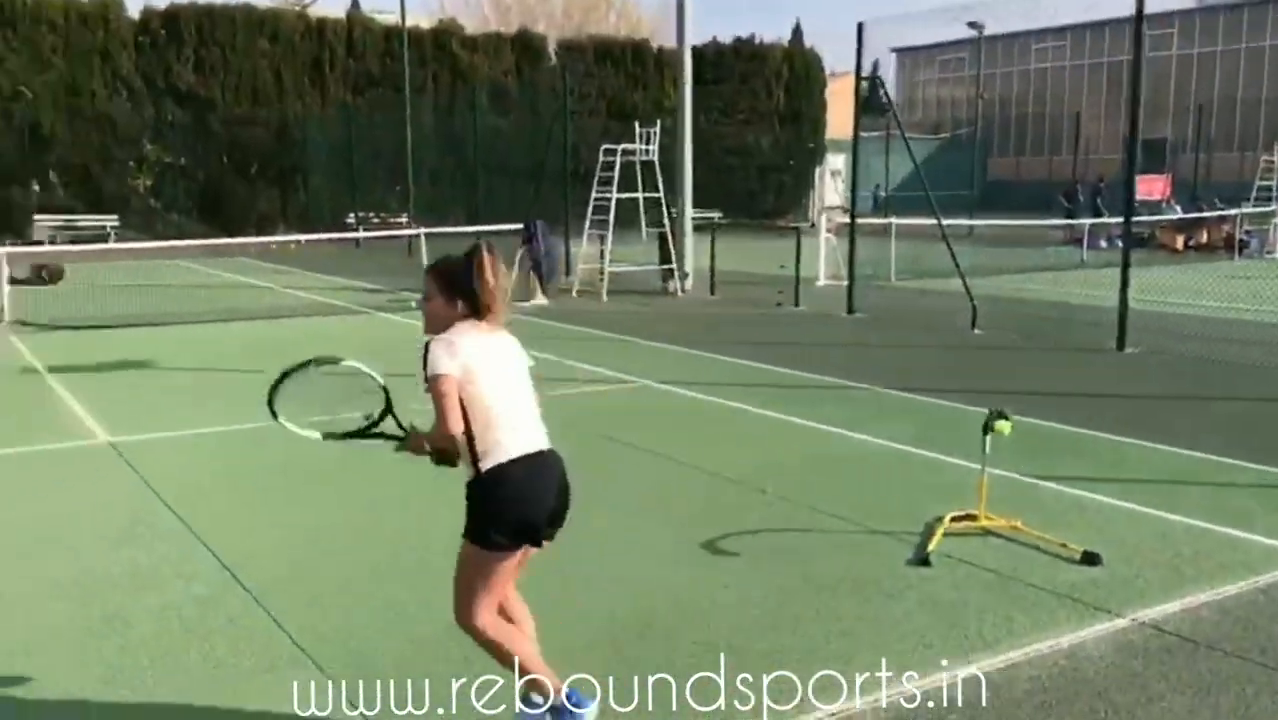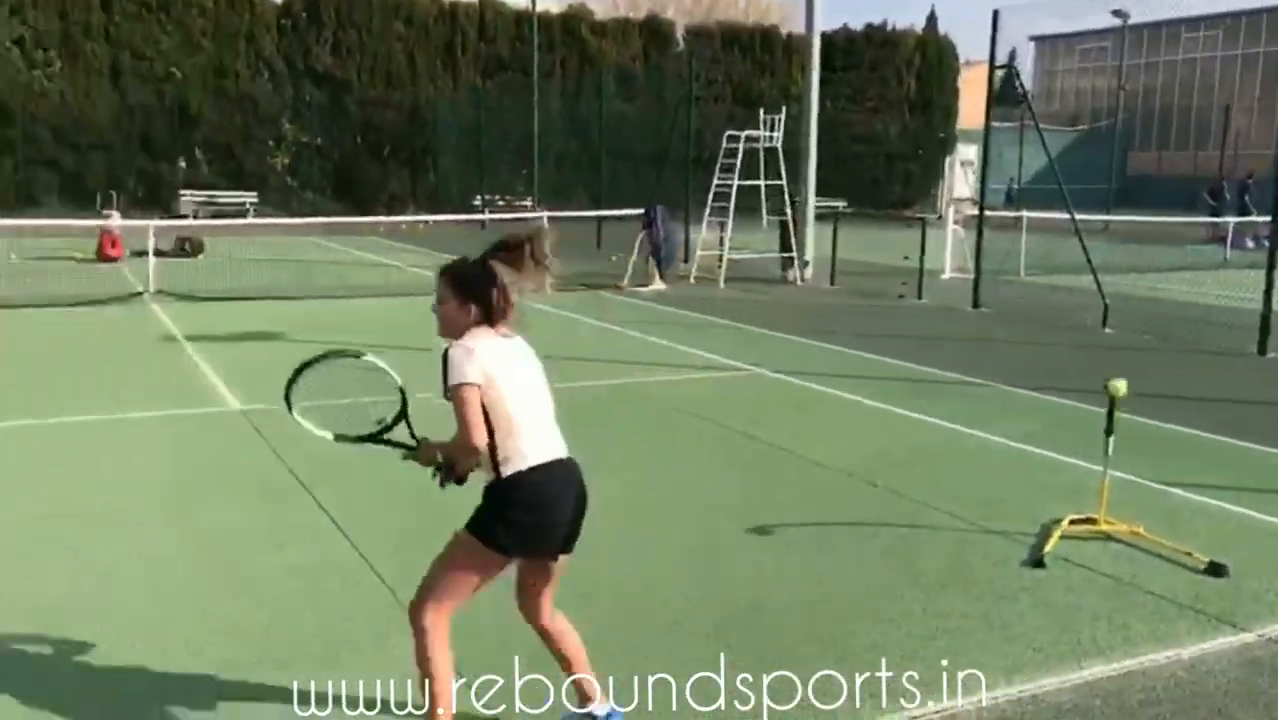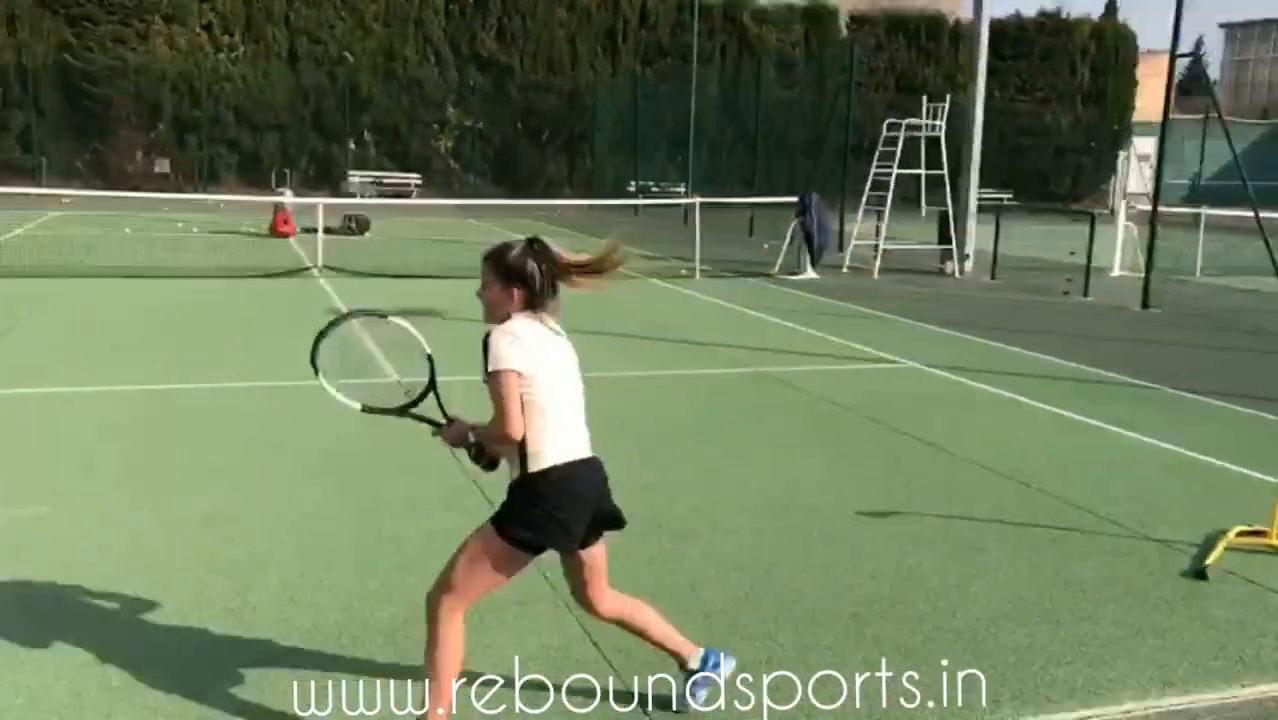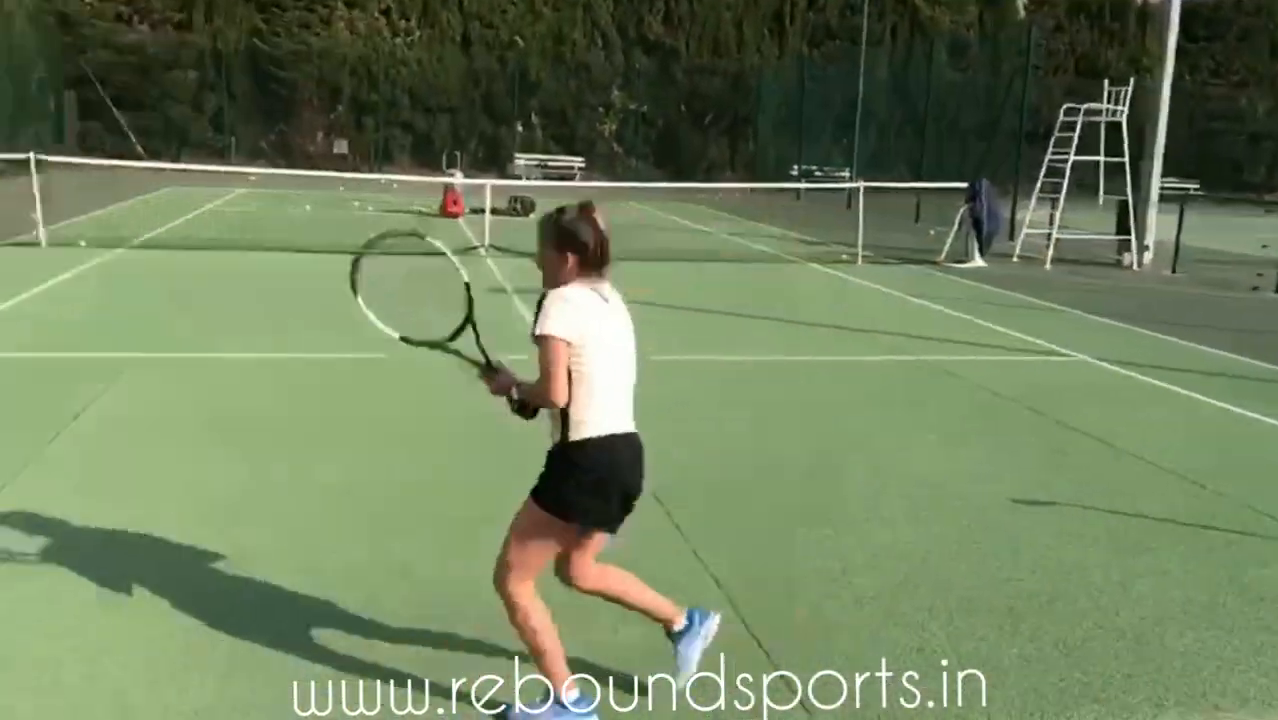
dt=0.1s
person 1, frame 1
left shoulder: (445, 347)
right shoulder: (505, 340)
left elbow: (451, 430)
left wrist: (423, 441)
right wrist: (441, 443)
left hip: (507, 487)
right hip: (547, 473)
left knee: (473, 616)
right knee: (498, 596)
person 1, frame 2
left shoulder: (464, 352)
right shoulder: (516, 345)
left elbow: (475, 442)
left wrist: (436, 453)
right wrist: (459, 459)
left hip: (524, 495)
right hip: (565, 483)
left knee: (429, 611)
right knee: (537, 607)
person 1, frame 3
left shoulder: (504, 338)
right shoulder: (553, 334)
left elbow: (512, 430)
left wrist: (467, 432)
right wrist: (490, 441)
left hip: (547, 493)
right hip: (588, 480)
left knee: (445, 601)
right knee: (598, 598)
right ankle: (701, 662)
person 1, frame 4
left shoulder: (558, 305)
right shoulder: (611, 302)
left elbow: (554, 395)
left wrist: (512, 386)
right wrist: (528, 392)
left hip: (585, 461)
right hip: (623, 453)
left knee: (512, 580)
right knee: (577, 570)
right ankle: (684, 622)
